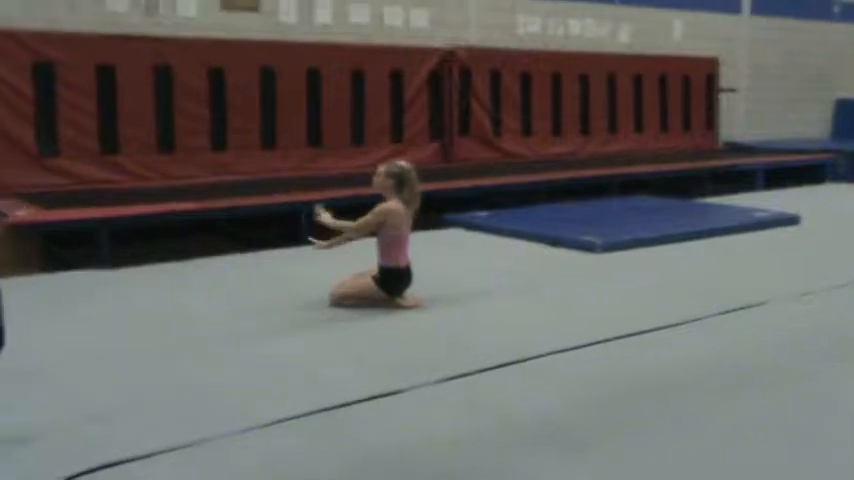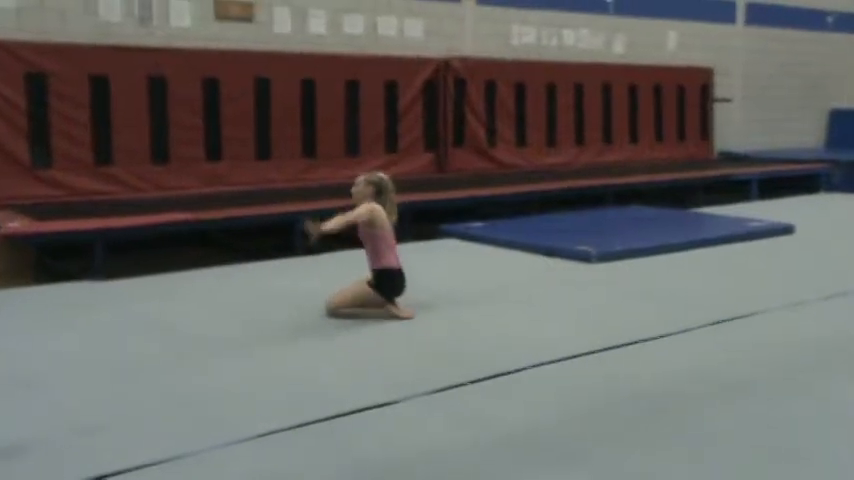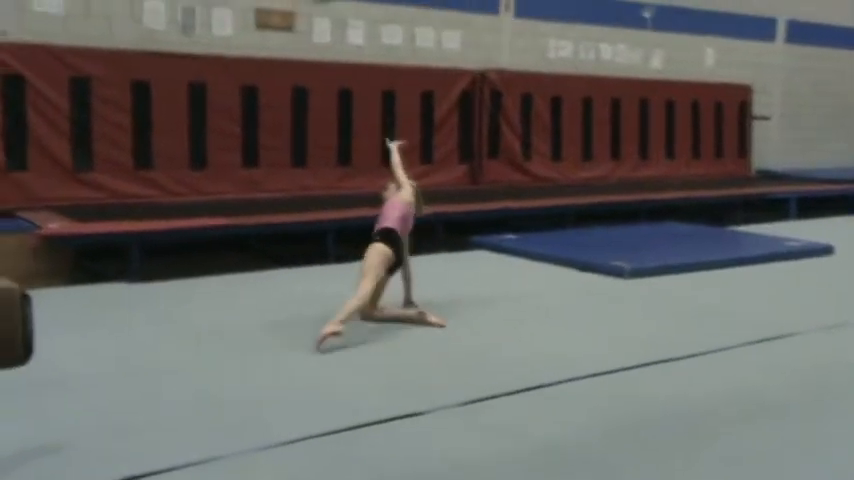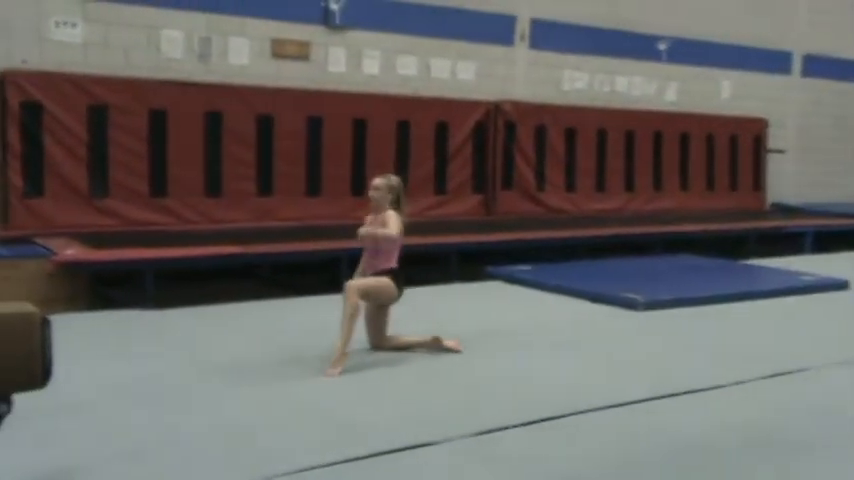
dt=0.5s
person 1, frame 1
left shoulder: (387, 209)
right shoulder: (401, 205)
left elbow: (354, 228)
right elbow: (363, 230)
left wrist: (329, 221)
right wrist: (329, 243)
left hip: (392, 277)
right hip: (399, 273)
left knee: (336, 296)
right knee: (348, 285)
left ankle: (394, 301)
right ankle: (393, 294)
person 1, frame 2
left shoulder: (370, 209)
right shoulder: (379, 212)
left elbow: (347, 218)
left wrist: (322, 228)
left hip: (386, 280)
right hip: (393, 278)
left knee: (332, 306)
right knee: (343, 297)
left ankle: (387, 310)
right ankle: (385, 306)
person 1, frame 3
left shoulder: (405, 191)
right shoulder: (404, 217)
left elbow: (397, 165)
right elbow: (404, 260)
left wrist: (393, 147)
right wrist: (408, 298)
left hip: (385, 241)
left knee: (366, 286)
right knee: (366, 311)
left ankle: (337, 323)
right ankle: (415, 315)
person 1, frame 4
left shoulder: (391, 217)
right shoulder: (370, 219)
left elbow: (394, 234)
left wrist: (367, 231)
left hip: (389, 281)
right hip: (375, 282)
left knee: (351, 287)
right knee: (377, 342)
left ankle: (341, 354)
right ankle: (432, 341)
